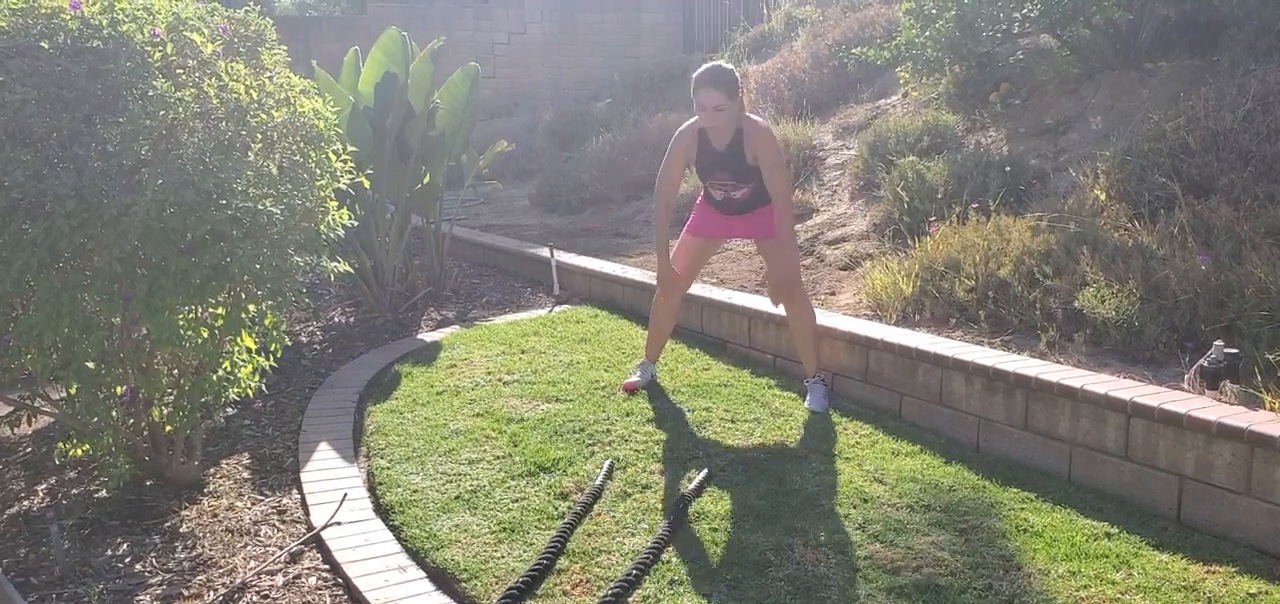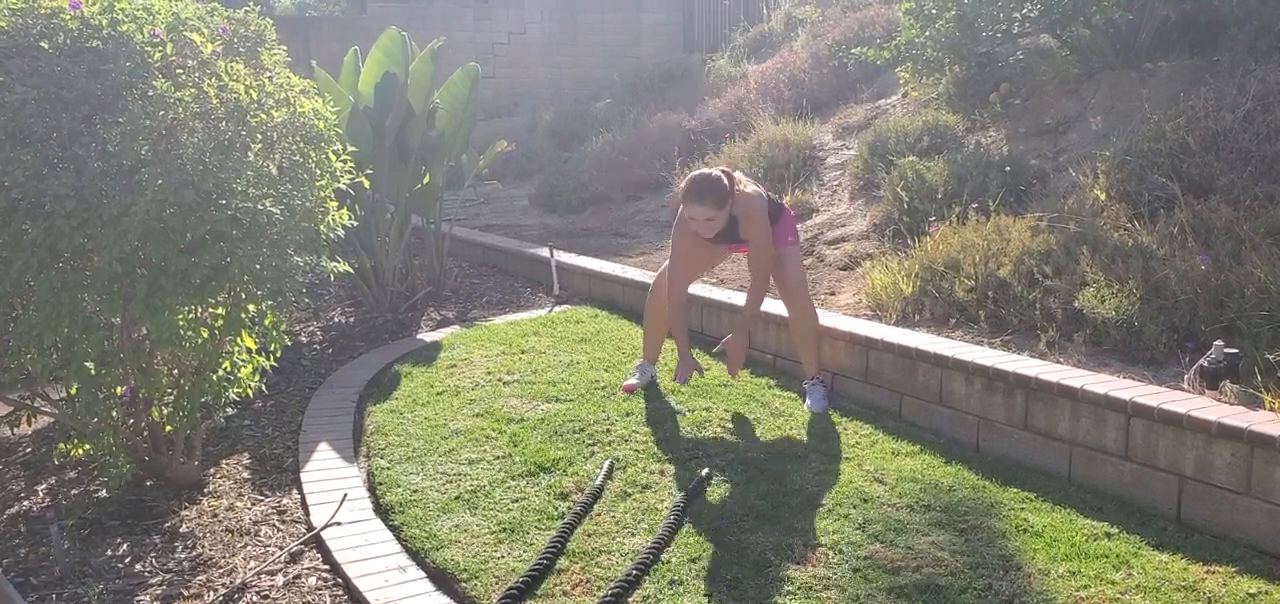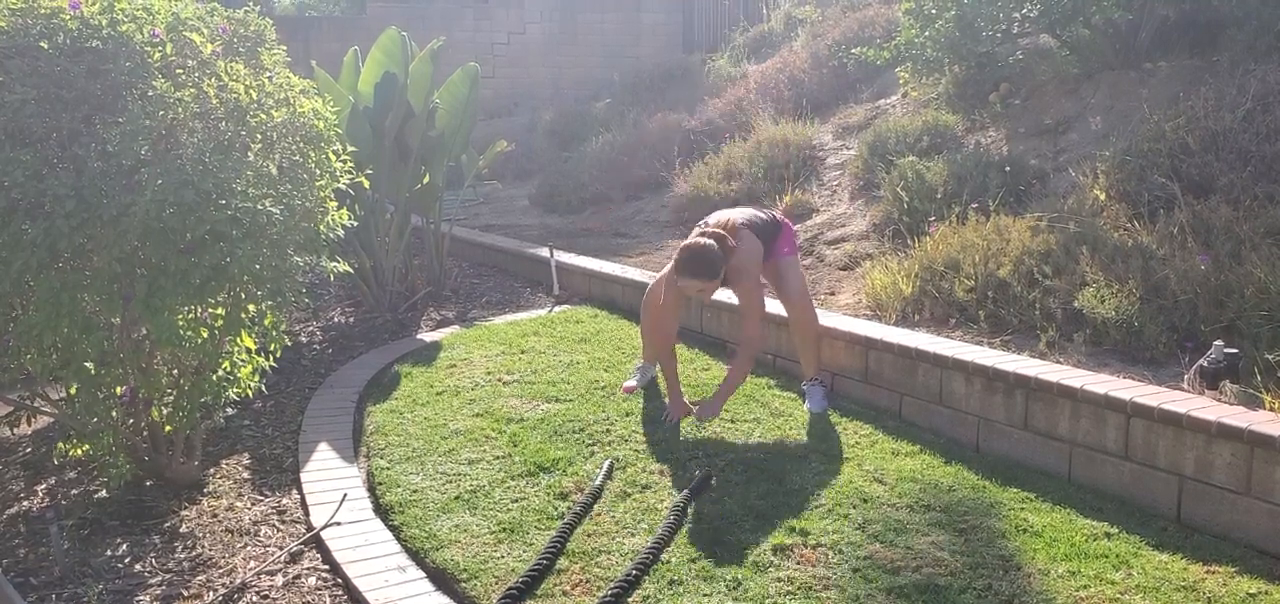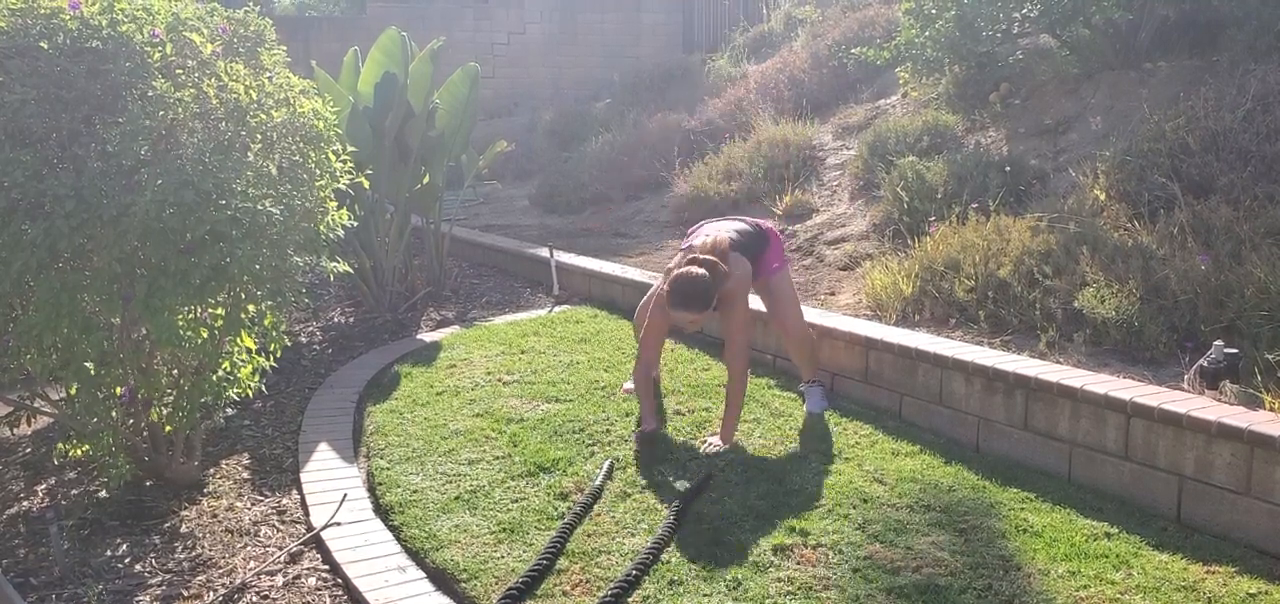
dt=0.3s
person 1, frame 1
left shoulder: (757, 133)
right shoulder: (687, 136)
left elbow: (781, 199)
right elbow: (663, 198)
left wrist: (781, 264)
right wrist: (663, 261)
left hip: (764, 208)
right hip: (713, 211)
left knee: (791, 288)
right knee: (670, 284)
left ankle: (814, 378)
right ankle: (647, 364)
person 1, frame 2
left shoulder: (750, 207)
right shoulder: (687, 220)
left elbow: (760, 280)
right elbow: (676, 292)
left wrist: (740, 334)
right wrist: (684, 355)
left hip: (773, 224)
right hip: (718, 237)
left knee: (796, 292)
right knee: (662, 287)
left ankle: (813, 381)
right ankle: (646, 366)
person 1, frame 3
left shoulder: (743, 266)
right shoulder: (683, 266)
left elbow: (751, 343)
right elbow: (664, 335)
left wrist: (719, 400)
right wrist: (675, 397)
left hip: (773, 235)
right hip: (716, 235)
left knee: (799, 305)
right knee: (654, 299)
left ankle: (813, 381)
right ankle: (647, 366)
person 1, frame 4
left shoulder: (731, 287)
right shoulder: (668, 290)
left elbow: (737, 367)
right elbow: (645, 357)
left wrist: (726, 434)
right wrist: (648, 416)
left hip: (761, 242)
left knee: (790, 324)
right knee: (645, 317)
left ankle: (812, 384)
right ankle: (648, 375)
